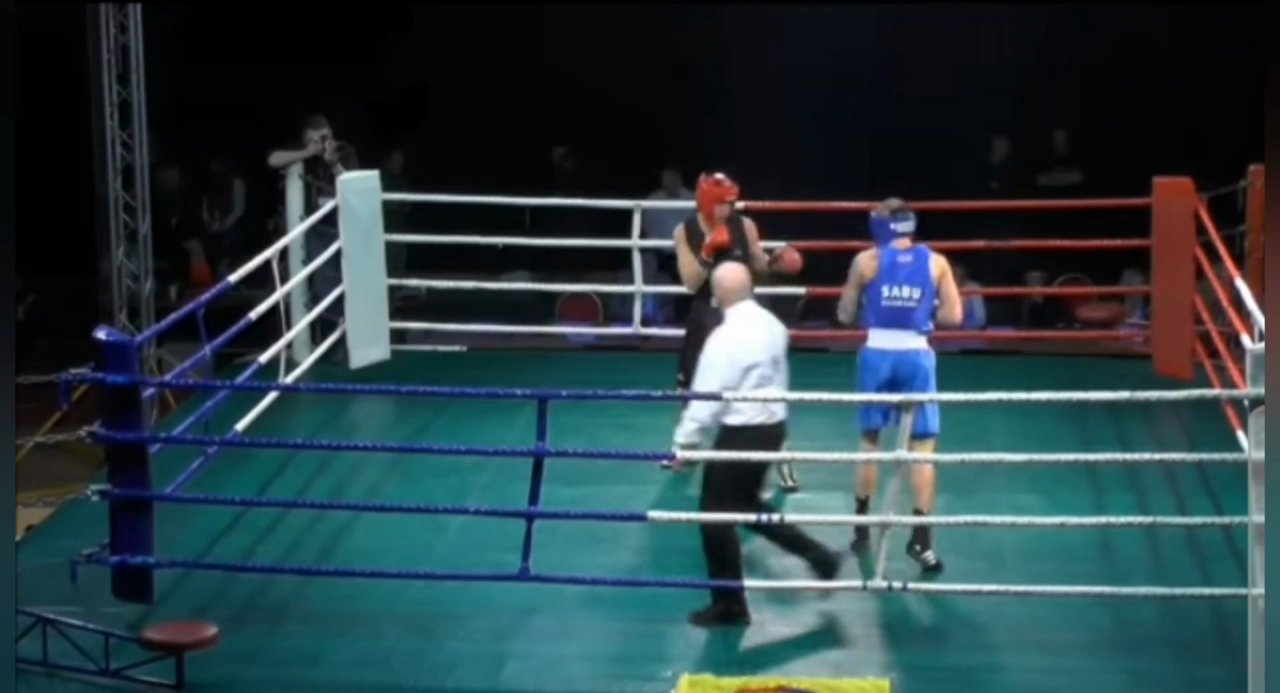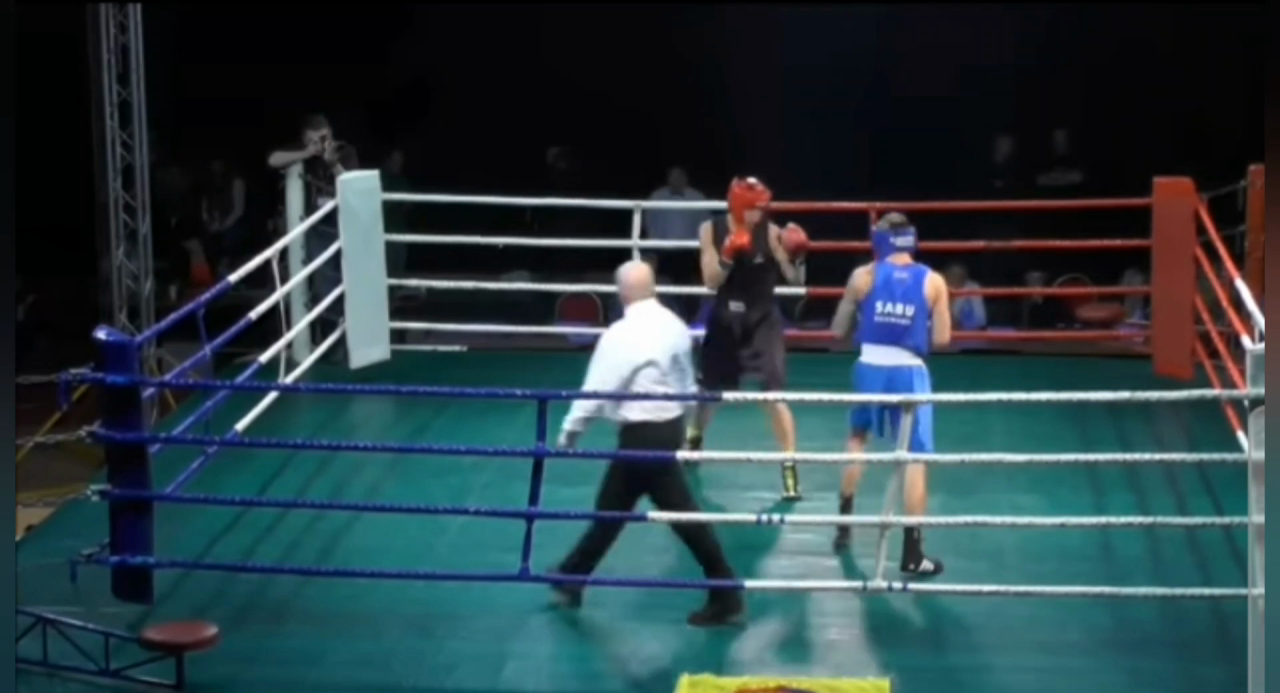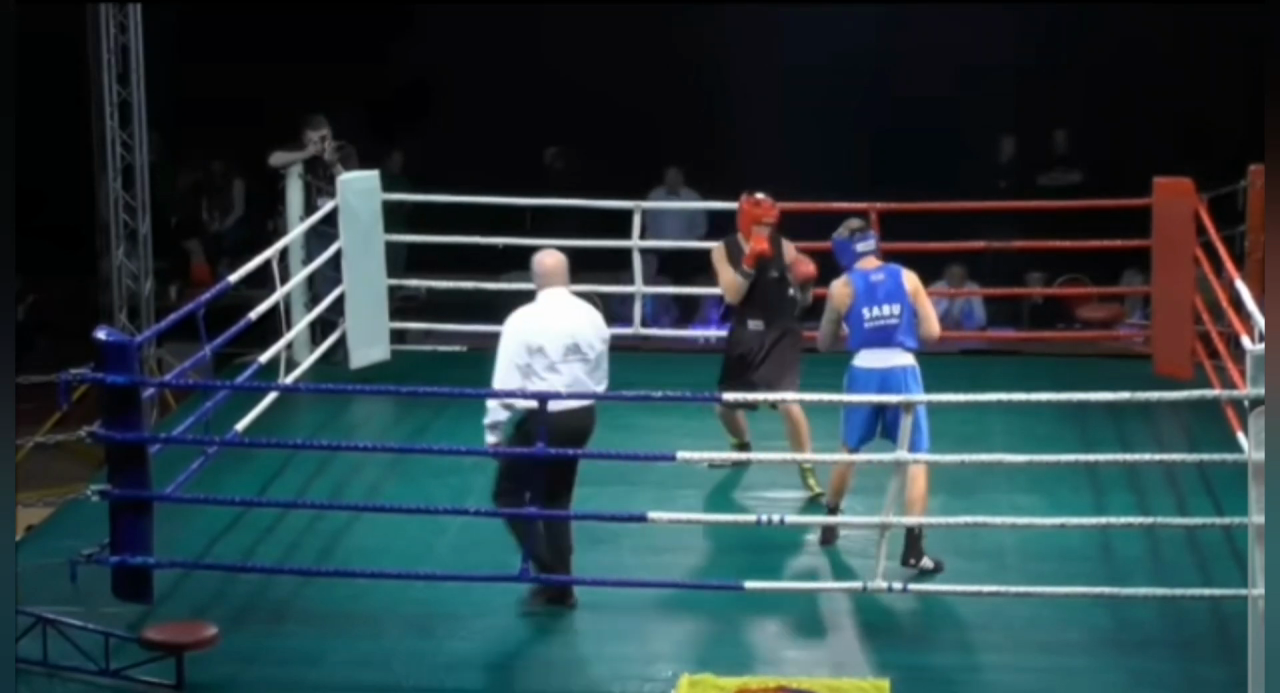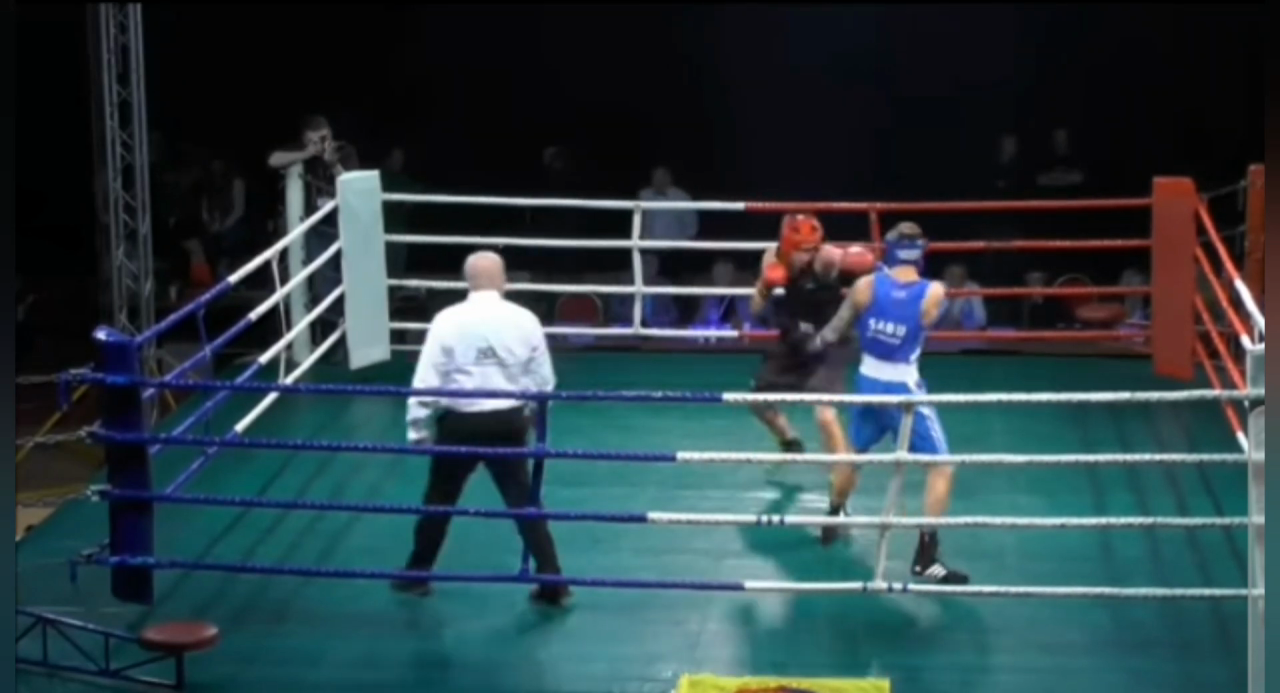
dt=0.3s
person 1, frame 1
left shoulder: (866, 260)
right shoulder: (936, 262)
left elbow: (844, 315)
right elbow: (953, 317)
left hip: (877, 355)
right hip: (917, 356)
left knee: (870, 440)
right knee: (922, 445)
left ankle: (862, 527)
right ankle: (921, 537)
person 1, frame 2
left shoulder: (863, 275)
right shoulder: (933, 281)
left elbow: (839, 330)
right elbow: (941, 338)
left hip: (870, 369)
right hip: (910, 372)
left knee: (858, 438)
right knee: (915, 459)
left ankle: (844, 523)
right ankle: (912, 552)
person 1, frame 3
left shoulder: (841, 287)
right shoulder: (907, 278)
left elbow: (825, 344)
right elbow: (932, 332)
left hip: (863, 373)
right hip: (902, 372)
left knee: (849, 452)
right knee: (915, 460)
left ankle: (830, 525)
right ankle: (913, 548)
person 1, frame 4
left shoulder: (866, 285)
right shoulder: (934, 293)
left elbow: (834, 332)
left wrist: (819, 340)
left hip: (868, 381)
right hip: (904, 388)
left knee: (856, 453)
right knee: (941, 468)
left ankle: (831, 520)
right ankle: (926, 556)
person 2, frame 1
left shoulder: (726, 338)
right shoulder: (772, 324)
left elbow: (706, 399)
left wrist: (683, 445)
left hip: (743, 435)
right hip: (772, 427)
left knee: (715, 516)
right knee: (747, 507)
left ankle: (729, 604)
right ankle: (822, 559)
person 2, frame 2
left shoulder: (622, 335)
right shoulder: (675, 325)
left elbow: (597, 391)
right elbow: (687, 383)
left wrist: (569, 431)
right wrist: (680, 416)
left hip: (643, 432)
right hip: (669, 425)
left knee: (680, 512)
right knee: (612, 504)
left ankle: (724, 593)
right ankle: (572, 578)
person 2, frame 3
left shoulder: (523, 320)
right shoulder: (592, 315)
left elbow: (505, 384)
right elbow: (600, 374)
left wrist: (495, 431)
left hip: (540, 421)
right hip: (583, 416)
left knee: (509, 497)
right knee: (555, 501)
left ankle: (551, 575)
right ankle: (557, 586)
person 2, frame 4
left shoulder: (448, 321)
right shoulder: (524, 320)
left elbow: (427, 381)
right elbow: (543, 378)
left wrist: (416, 427)
left hip: (459, 421)
right hip: (508, 420)
left knee: (439, 498)
right knee: (522, 499)
left ankle: (417, 574)
right ankle: (551, 580)
person 3, frame 1
left shoulder: (744, 226)
right shoulder: (684, 232)
left elbow: (761, 267)
right elbow: (691, 284)
left wrist: (777, 261)
right wrist: (708, 253)
right hip: (704, 316)
right knee: (689, 388)
left ankle: (780, 459)
person 3, frame 2
left shoulder: (772, 232)
right shoulder: (710, 230)
left elbow: (797, 280)
right elbow: (711, 283)
left wrist: (796, 256)
right wrist: (728, 256)
left hip: (762, 318)
right hip: (725, 316)
left knee: (772, 393)
right knee: (705, 386)
left ankle: (788, 466)
right ankle: (694, 441)
person 3, frame 3
left shoulder: (783, 248)
right shoulder: (724, 250)
left elbow: (804, 300)
right elbow: (731, 296)
left wrist: (806, 283)
right wrist: (750, 264)
left hip: (781, 334)
right hip: (744, 334)
left knee: (788, 402)
right knee: (725, 405)
left ankle: (806, 468)
right ankle: (741, 448)
person 3, frame 4
left shoulder: (825, 255)
right shoulder: (772, 258)
right elbow: (757, 309)
right wrist: (766, 286)
left hip: (832, 341)
right hip: (796, 339)
left knee: (825, 416)
right knee: (759, 399)
left ankle: (841, 493)
right ankle: (790, 442)
person 4, frame 1
left shoulder: (345, 151)
right shoulder: (303, 152)
right elbow: (272, 160)
left wrist: (334, 164)
right wrist: (306, 154)
right hip: (318, 228)
right knee: (325, 287)
person 4, frame 2
left shoulder: (345, 152)
right shoulder: (302, 152)
right elbow: (273, 160)
left wrist: (333, 164)
right wrist: (306, 154)
right hip: (318, 228)
right knee: (325, 287)
person 4, frame 3
left shoulder: (345, 151)
right shoulder: (302, 151)
right elbow: (273, 160)
left wrist: (334, 164)
right wrist: (305, 154)
right hip: (318, 227)
right knee: (325, 287)
person 4, frame 4
left shoulder: (345, 151)
right shoulder: (302, 152)
right elbow: (273, 160)
left wrist: (334, 164)
right wrist: (306, 155)
right hip: (318, 228)
right knee: (325, 286)
